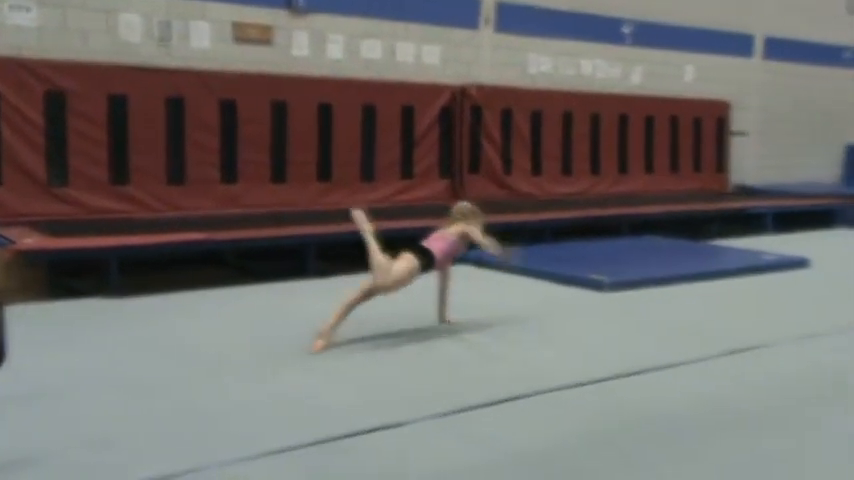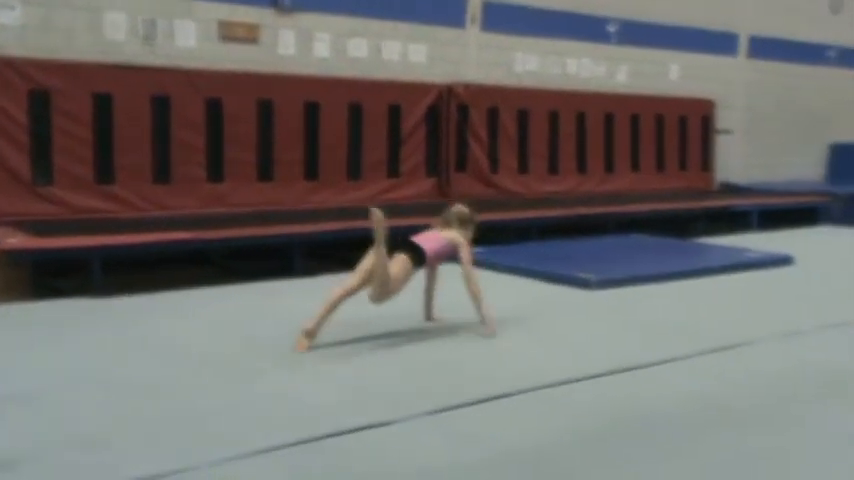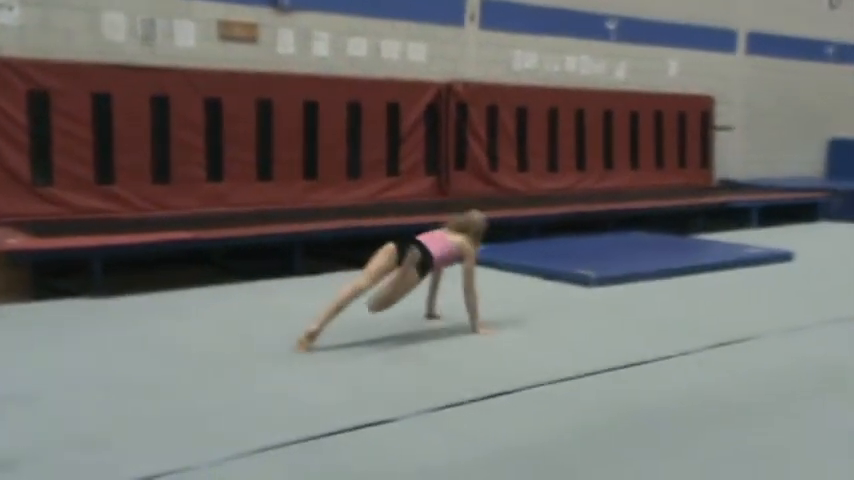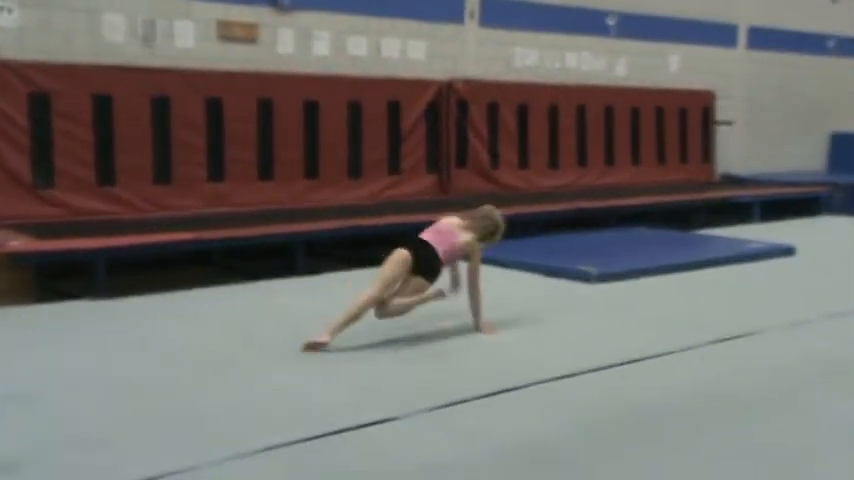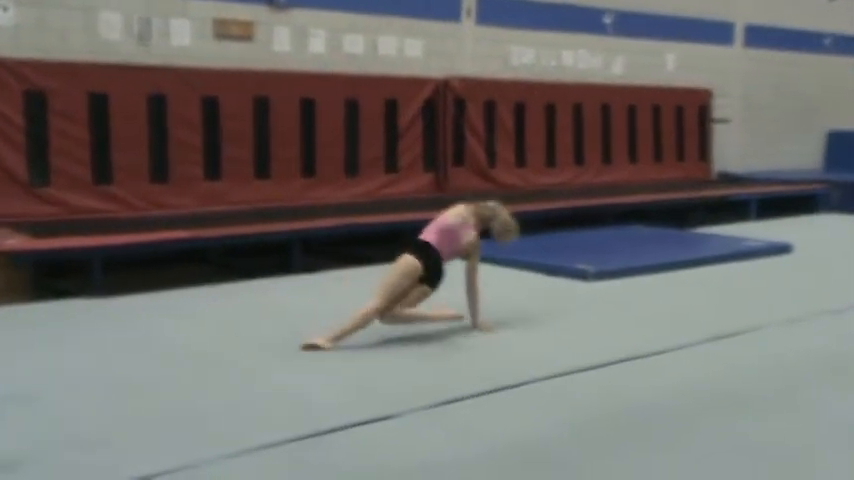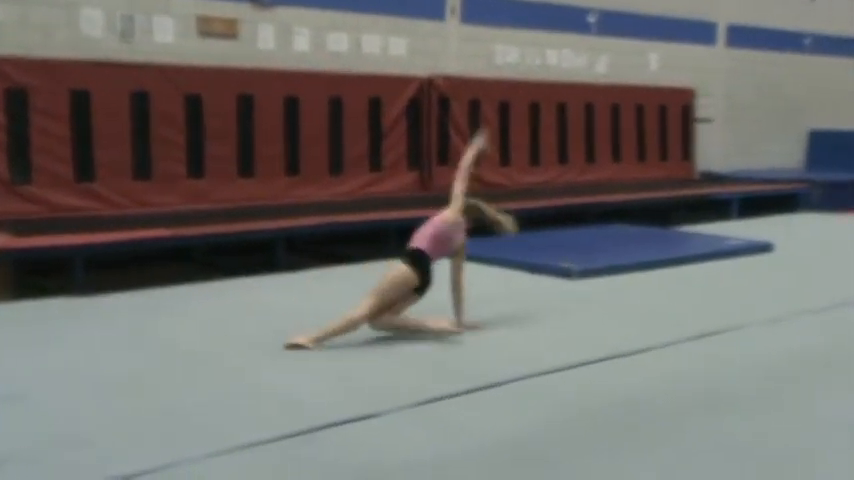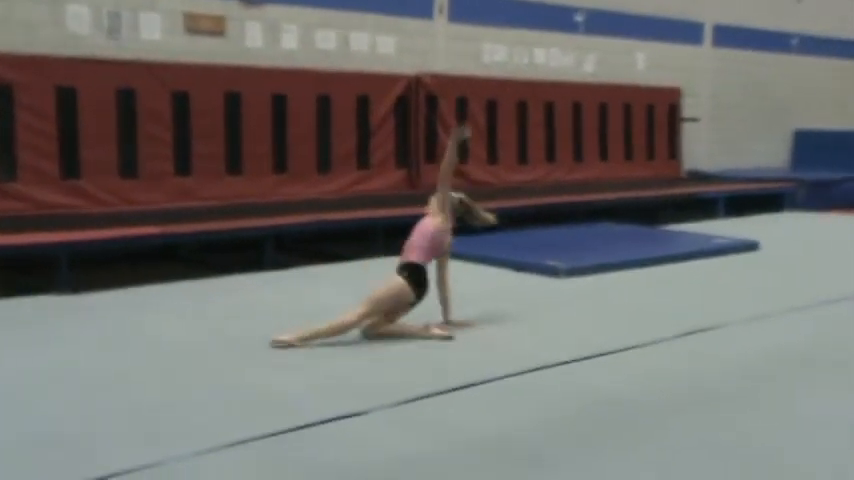
dt=0.1s
person 1, frame 1
left shoulder: (448, 240)
right shoulder: (466, 228)
left elbow: (444, 277)
right elbow: (480, 237)
left wrist: (443, 315)
right wrist: (494, 248)
right hip: (419, 255)
left knee: (369, 288)
right knee: (383, 283)
right ankle: (367, 230)
person 1, frame 2
left shoulder: (436, 231)
right shoulder: (460, 241)
left elbow: (431, 273)
right elbow: (470, 277)
left wrist: (428, 312)
right wrist: (483, 315)
left hip: (398, 246)
right hip: (412, 253)
left knee: (353, 283)
right knee: (378, 294)
left ankle: (313, 326)
person 1, frame 3
left shoulder: (443, 232)
right shoulder: (467, 248)
left elbow: (436, 271)
right elbow: (469, 289)
left wrist: (430, 309)
right wrist: (475, 324)
left hip: (401, 245)
right hip: (422, 257)
left knee: (359, 284)
right knee: (375, 305)
left ankle: (316, 327)
person 1, frame 4
left shoulder: (451, 220)
right shoulder: (474, 246)
right elbow: (474, 287)
left wrist: (454, 276)
right wrist: (479, 322)
left hip: (414, 249)
right hip: (431, 267)
left knee: (374, 293)
right knee: (382, 309)
left ankle: (329, 334)
person 1, frame 5
left shoulder: (461, 210)
right shoulder: (474, 241)
right elbow: (472, 284)
right wrist: (476, 319)
left hip: (419, 254)
right hip: (434, 270)
left knee: (379, 305)
right knee: (386, 314)
left ankle: (330, 338)
person 1, frame 6
left shoulder: (455, 213)
right shoulder: (460, 241)
left elbow: (462, 175)
right elbow: (457, 281)
right wrist: (460, 319)
left hip: (413, 262)
right hip: (421, 275)
right knee: (377, 320)
left ankle: (314, 338)
person 1, frame 7
left shoulder: (438, 215)
right shoulder: (445, 240)
left elbow: (443, 179)
right elbow: (442, 279)
left wrist: (453, 141)
right wrist: (447, 318)
left hip: (409, 277)
right hip: (416, 281)
right knee: (369, 328)
